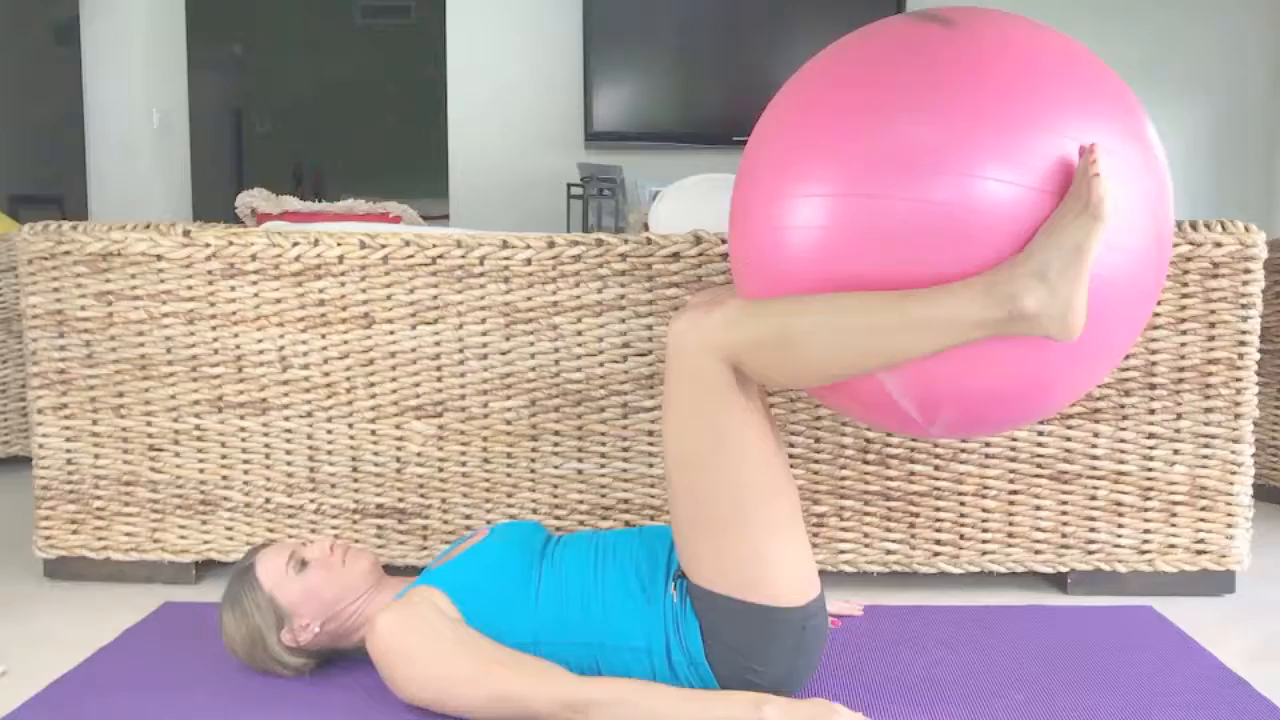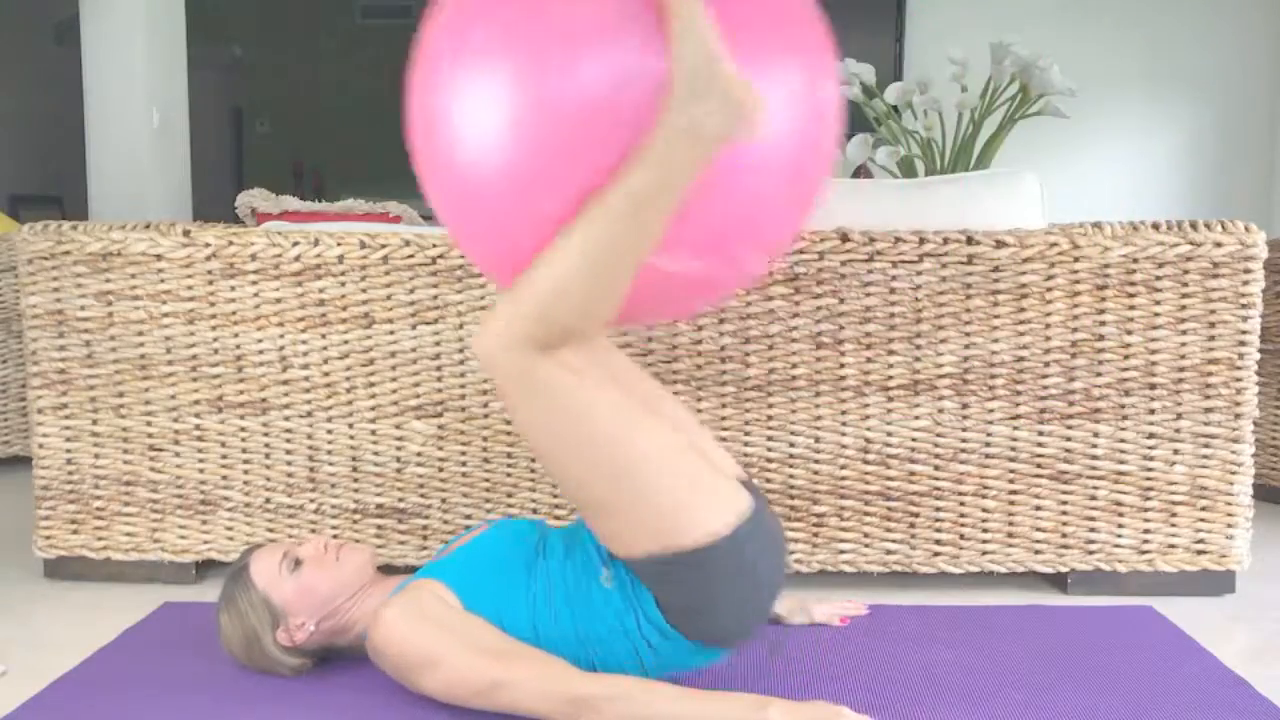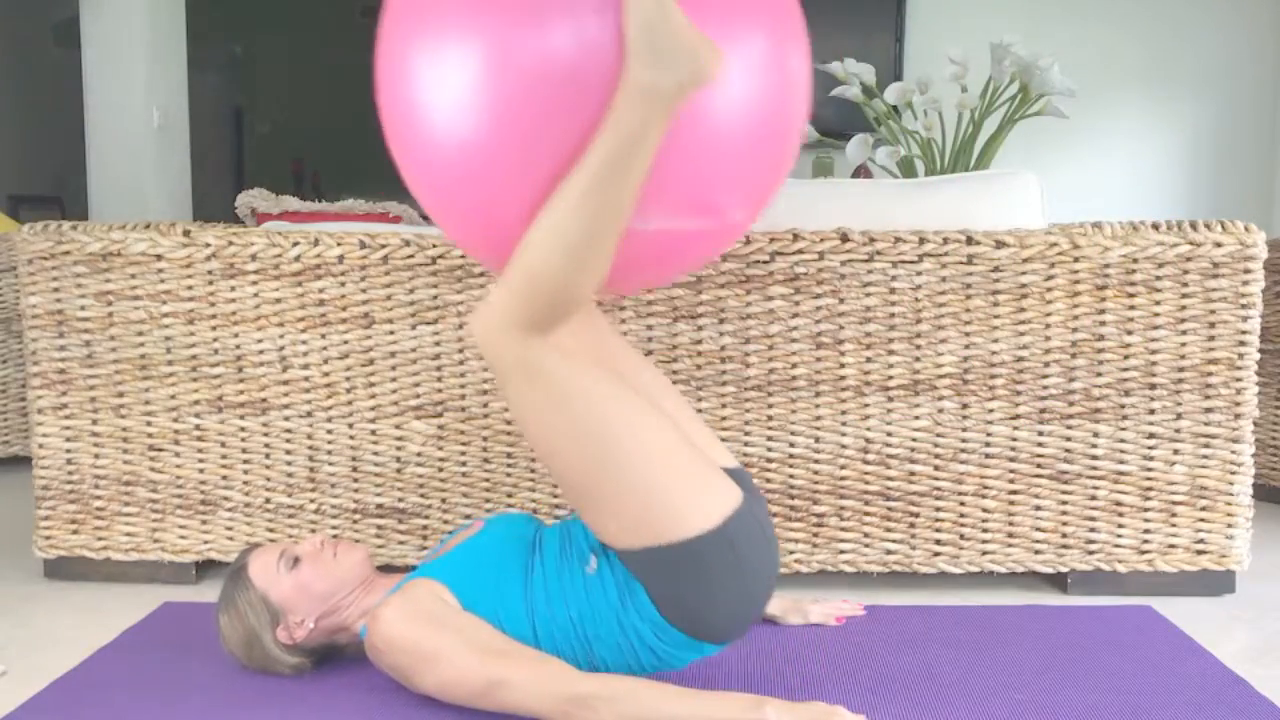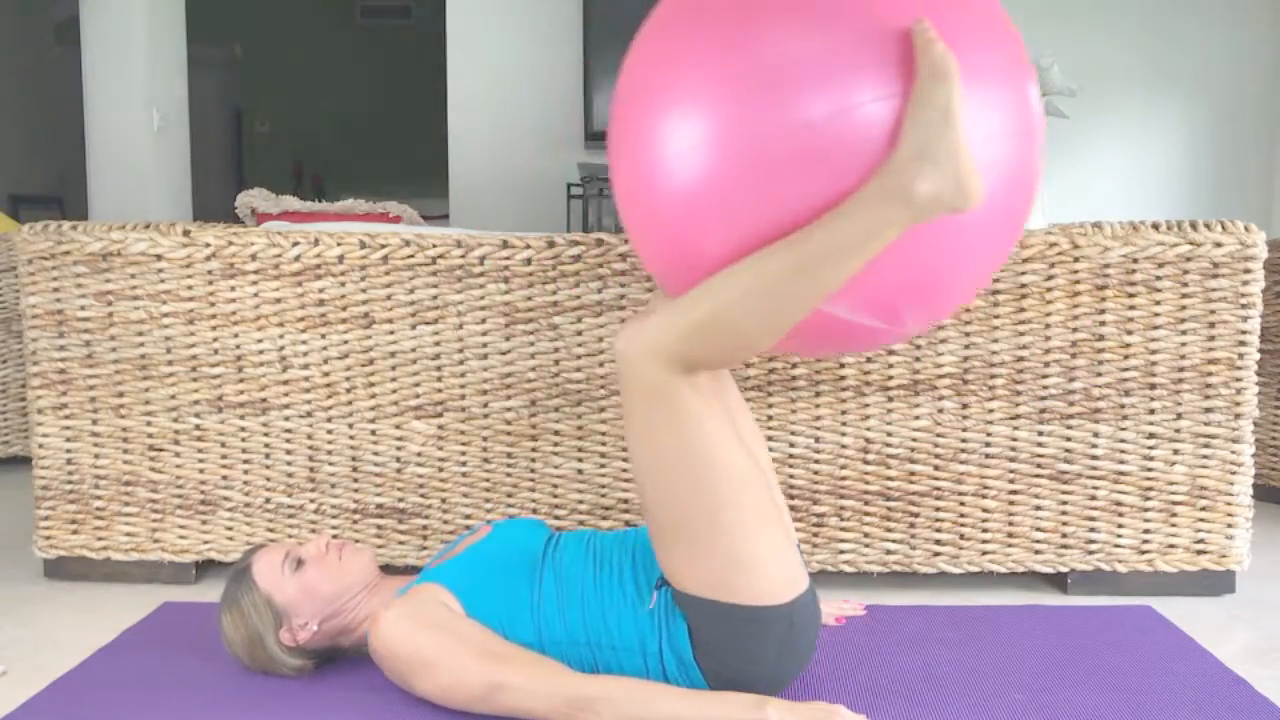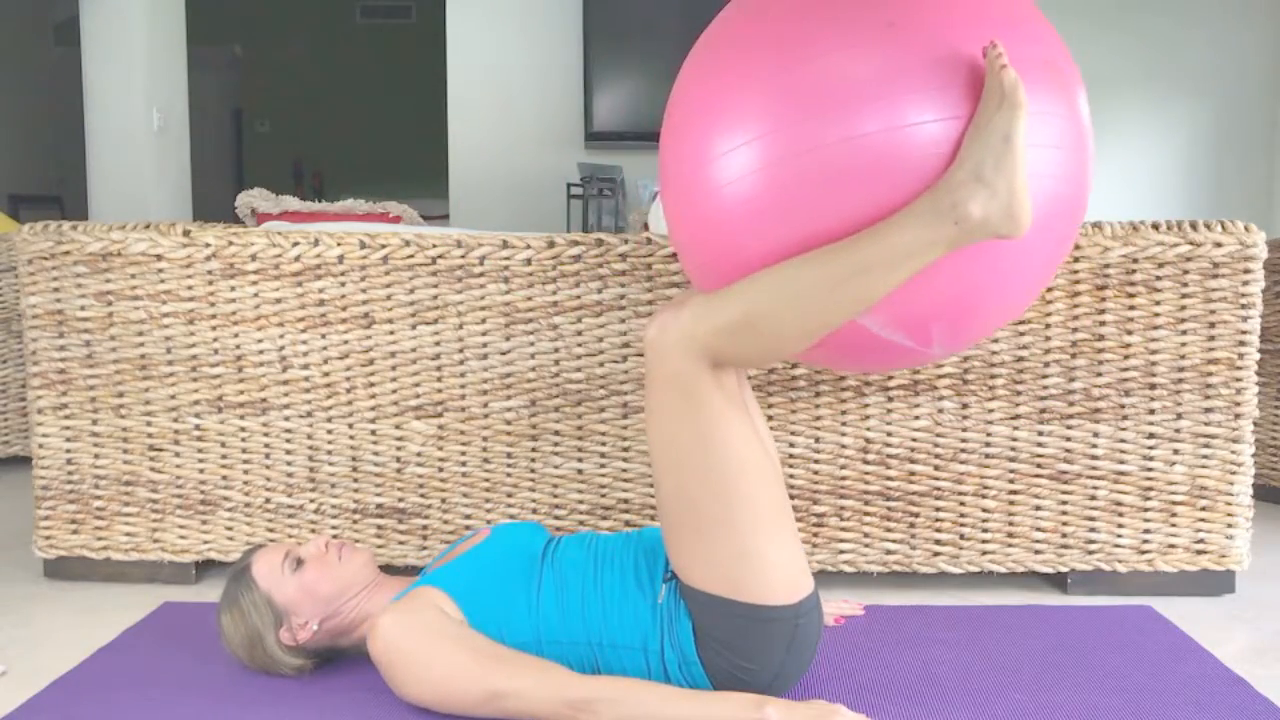
dt=0.7s
person 1, frame 1
left shoulder: (439, 590)
right shoulder: (403, 638)
left wrist: (790, 594)
left hip: (722, 609)
right hip: (736, 641)
left knee: (715, 321)
right knee: (707, 337)
right ankle: (1013, 296)
person 1, frame 2
left shoulder: (443, 588)
right shoulder: (403, 633)
left hip: (712, 564)
right hip: (703, 583)
right knee: (514, 339)
right ankle: (696, 117)
person 1, frame 3
left shoulder: (435, 582)
right shoulder: (399, 630)
left hip: (707, 558)
right hip: (702, 561)
right knee: (508, 324)
right ankle: (652, 80)
person 1, frame 4
left shoulder: (451, 576)
right shoulder: (403, 633)
left wrist: (774, 594)
left hip: (739, 614)
right hip: (732, 641)
left knee: (681, 342)
right knee: (654, 348)
right ankle: (911, 183)
person 1, frame 5
left shoulder: (443, 580)
right shoulder: (400, 638)
left wrist: (786, 595)
left hip: (735, 617)
right hip: (732, 643)
left knee: (695, 334)
right knee: (682, 339)
right ankle: (960, 208)
